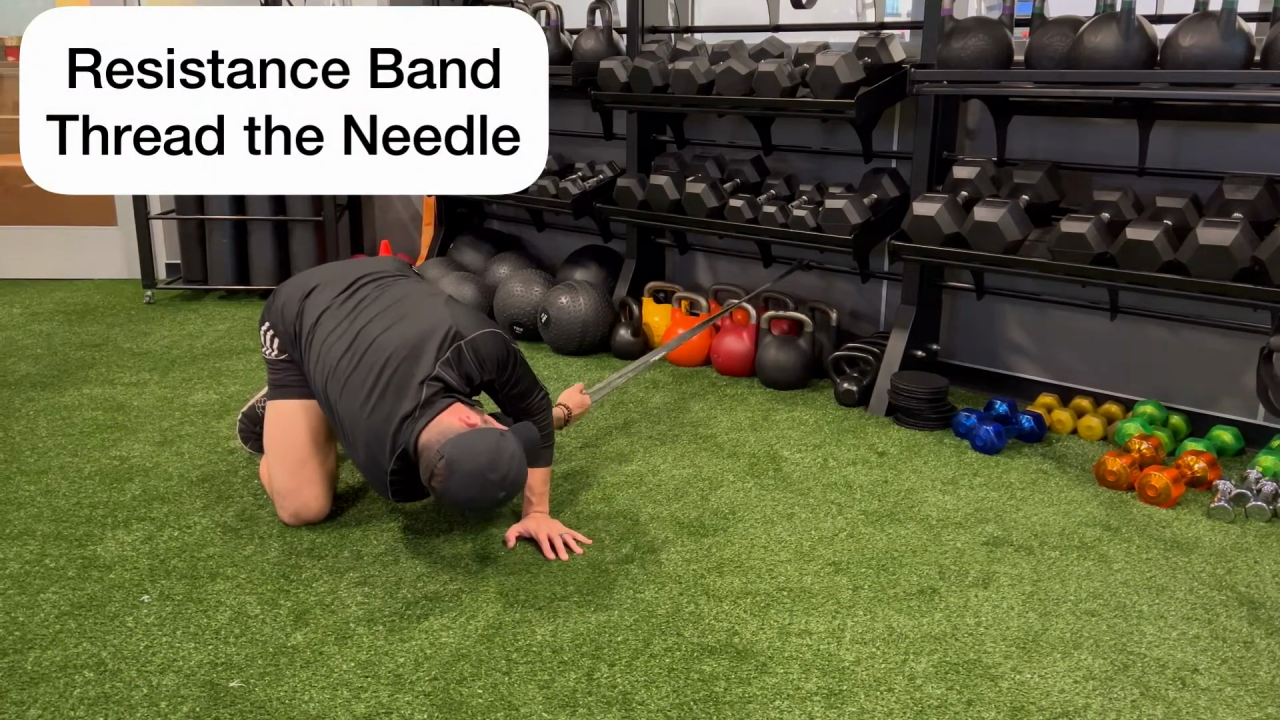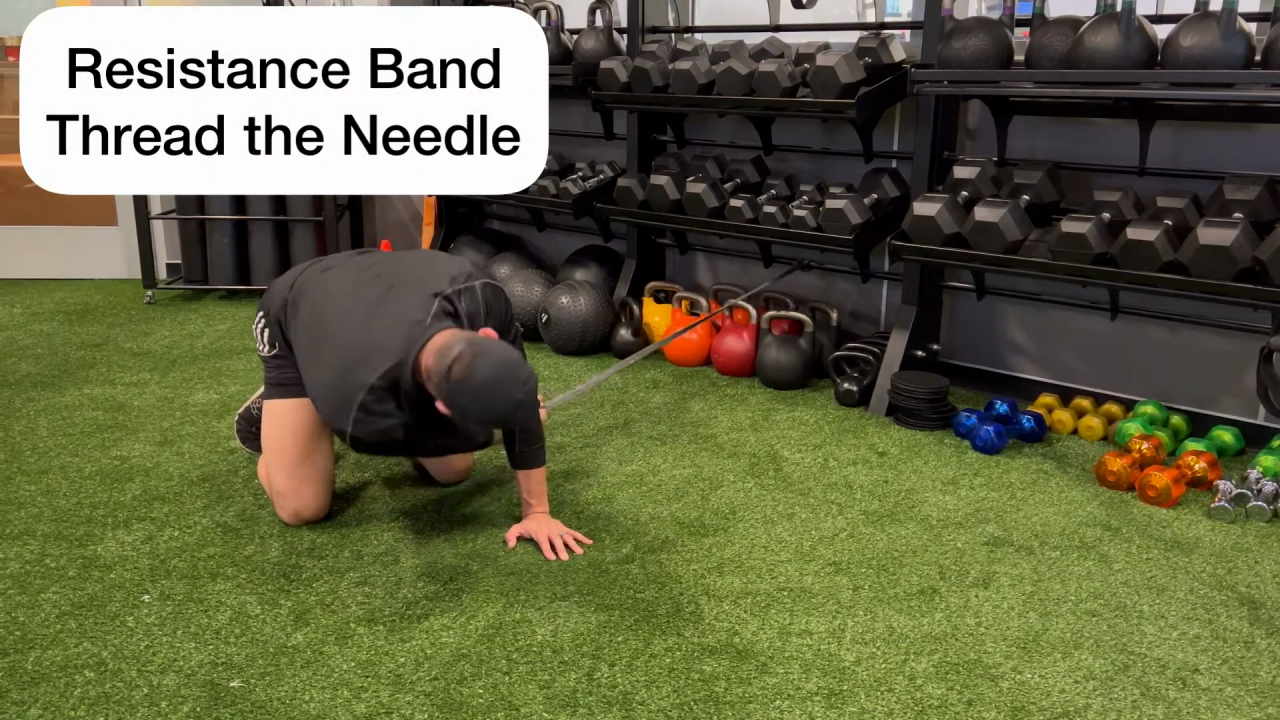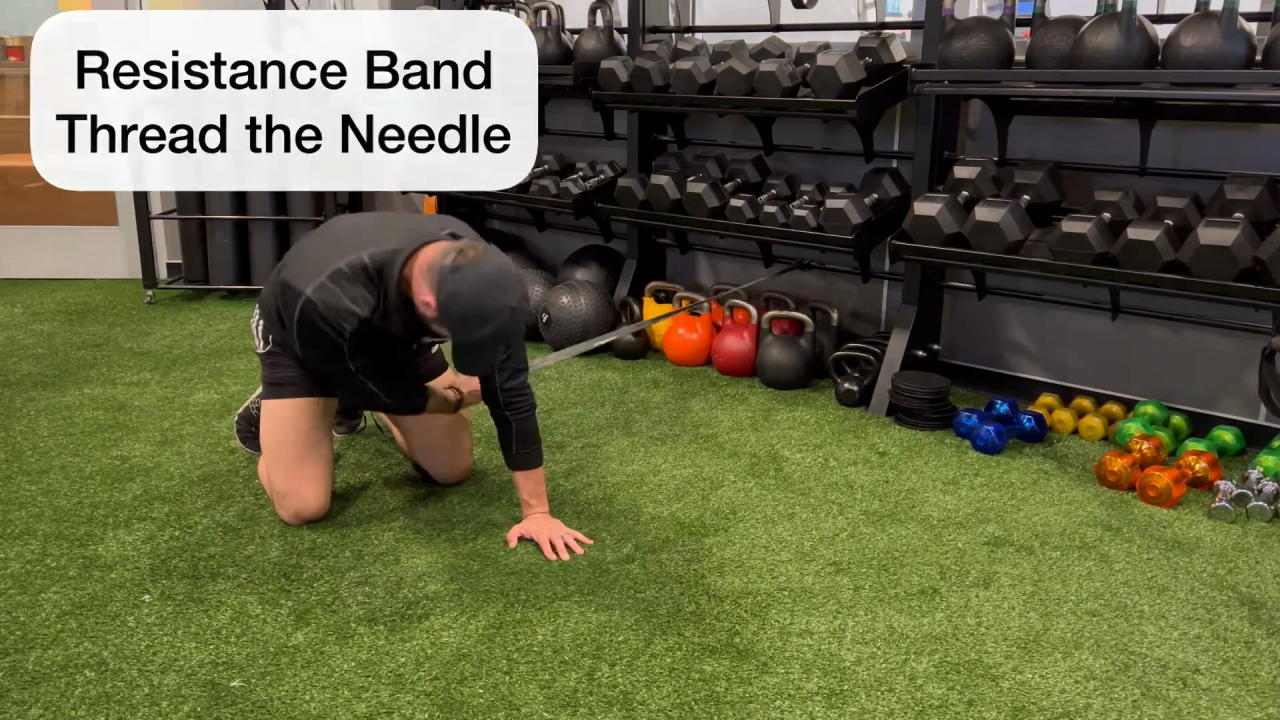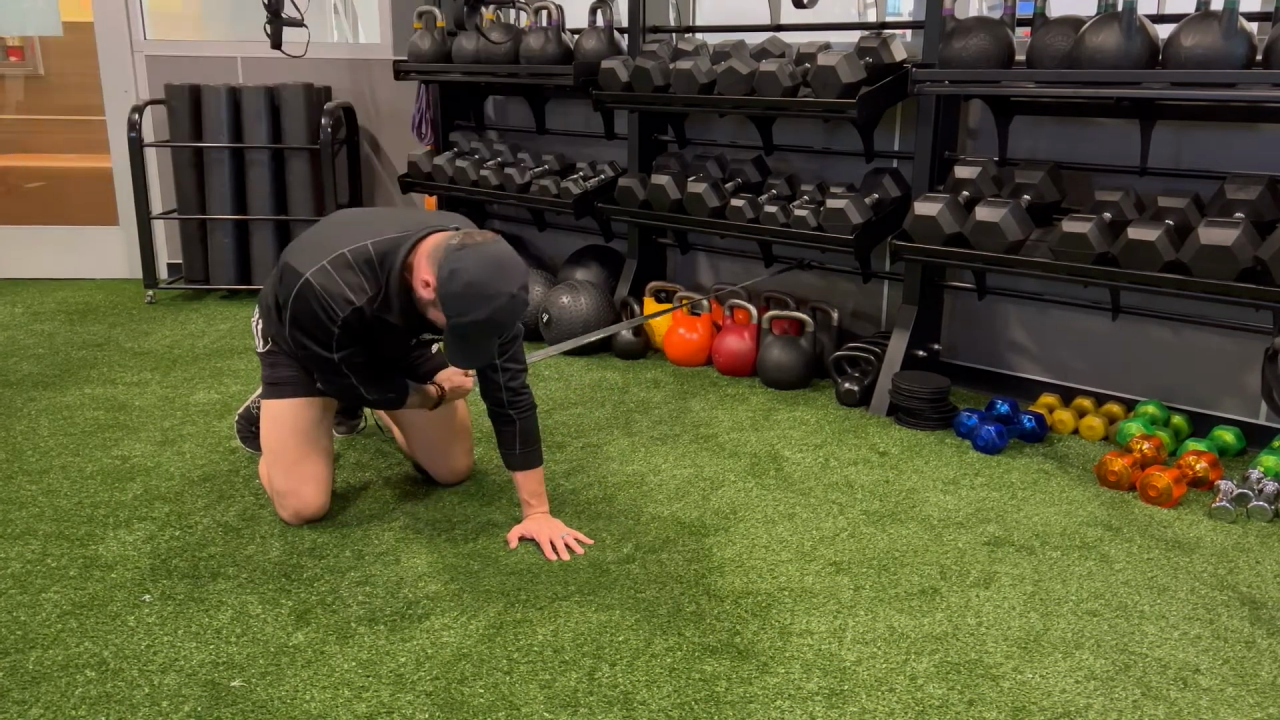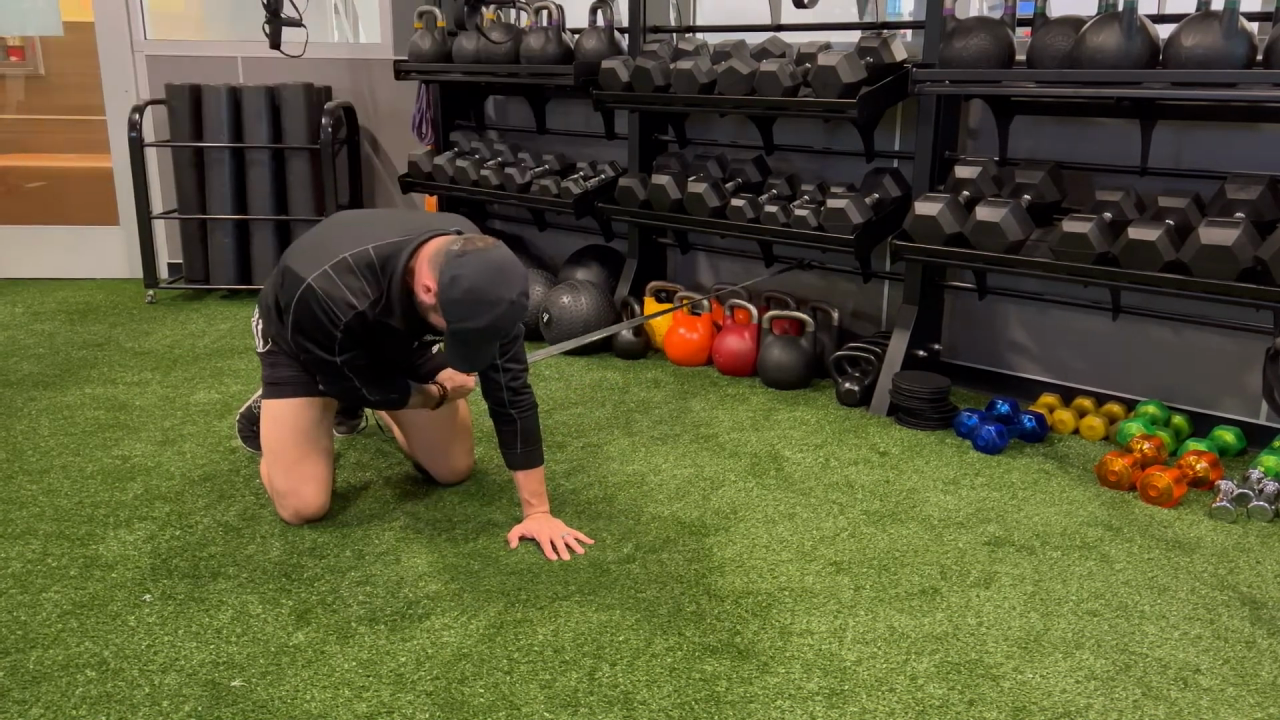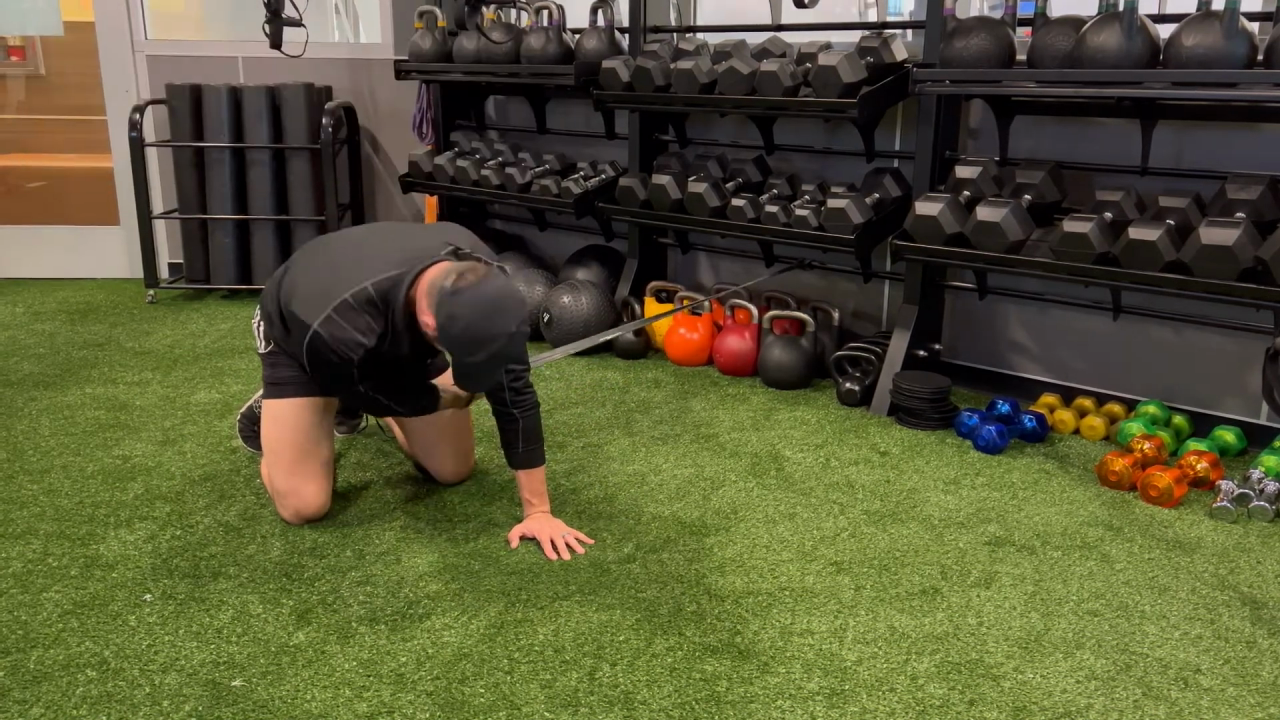
dt=0.4s
person 1, frame 1
left shoulder: (479, 344)
left elbow: (532, 408)
left wrist: (537, 512)
right wrist: (564, 413)
left knee: (466, 472)
right knee: (302, 509)
right ankle: (273, 412)
person 1, frame 2
left shoulder: (482, 297)
right shoulder: (365, 412)
left elbow: (518, 400)
right elbow: (438, 433)
left wrist: (537, 511)
right wrist: (500, 429)
left knee: (453, 470)
right knee: (301, 509)
right ankle: (270, 411)
person 1, frame 3
left shoulder: (478, 274)
right shoulder: (331, 300)
left elbow: (508, 386)
right elbow: (375, 389)
left wrist: (537, 511)
right wrist: (455, 398)
right hip: (300, 341)
left knee: (454, 471)
right knee: (302, 507)
left ankle: (350, 405)
right ankle: (269, 410)
person 1, frame 4
left shoulder: (479, 271)
right shoulder: (329, 287)
left elbow: (507, 384)
right elbow: (355, 383)
left wrist: (537, 510)
right wrist: (438, 393)
right hip: (302, 343)
left knee: (454, 470)
right knee: (302, 507)
left ankle: (349, 407)
right ankle: (270, 410)
person 1, frame 5
left shoulder: (479, 269)
right shoulder: (332, 292)
left elbow: (509, 384)
right elbow: (356, 385)
left wrist: (537, 511)
right wrist: (440, 393)
left hip: (398, 334)
right hip: (301, 341)
left knee: (455, 470)
right knee: (303, 506)
left ankle: (364, 408)
right ankle: (270, 410)
person 1, frame 6
left shoulder: (485, 279)
right shoulder: (336, 329)
left elbow: (514, 390)
right elbow: (388, 400)
left wrist: (538, 510)
right wrist: (461, 394)
right hip: (298, 338)
left knee: (454, 471)
right knee: (303, 506)
left ankle: (351, 406)
right ankle: (271, 409)
